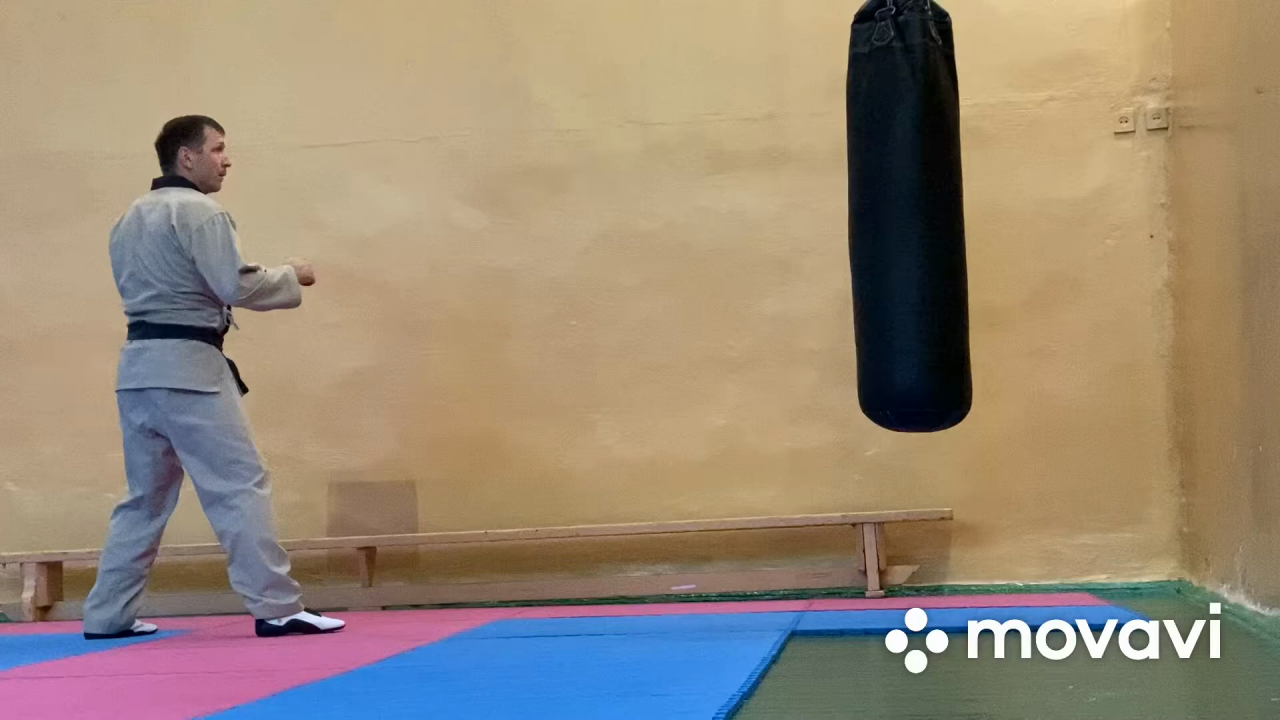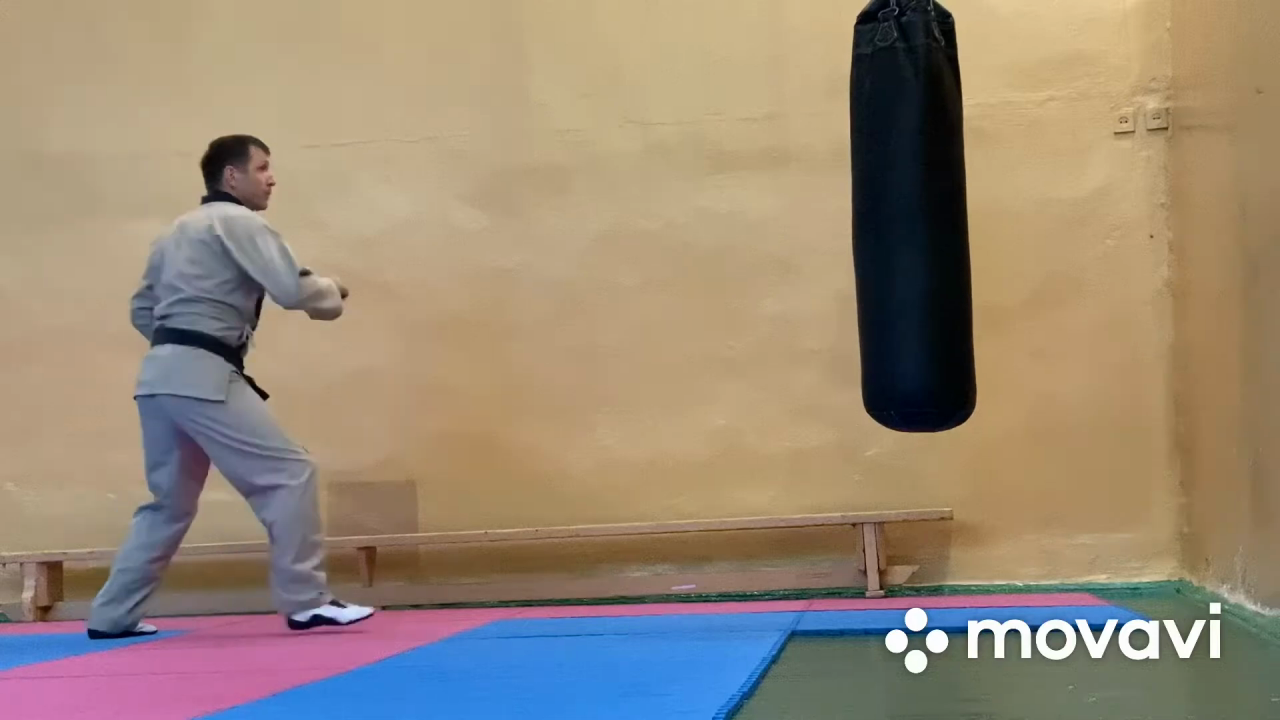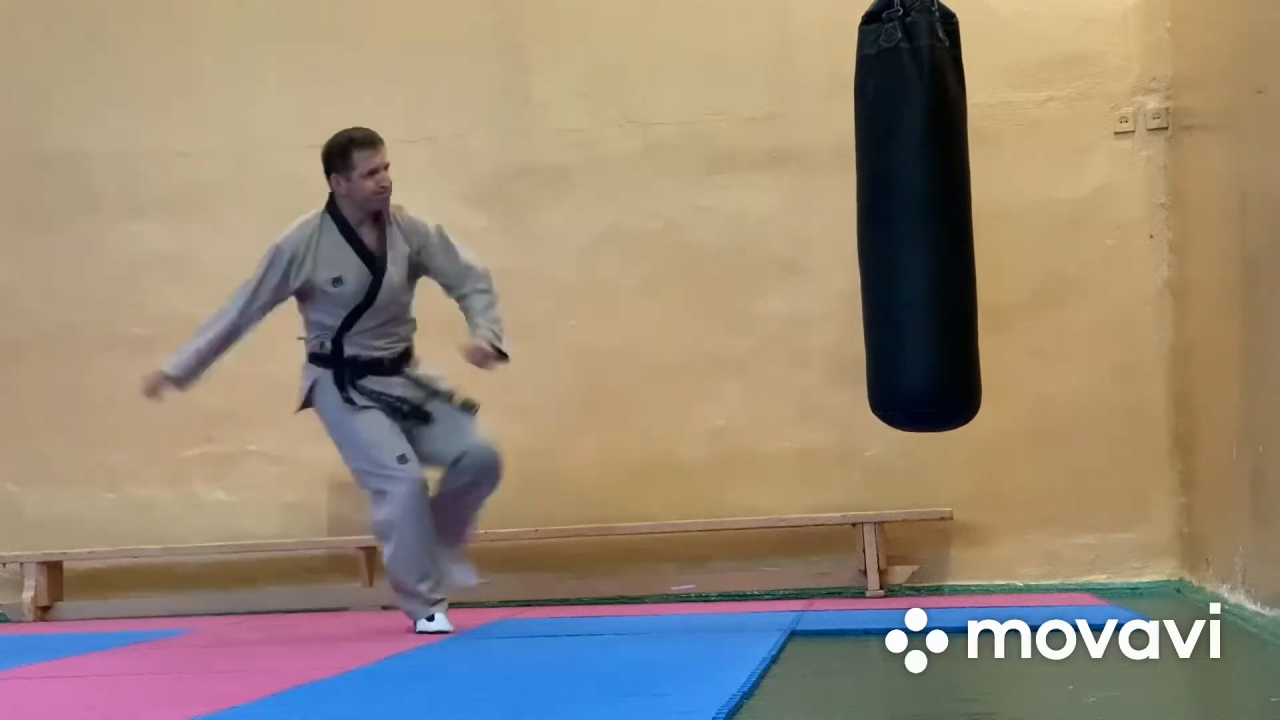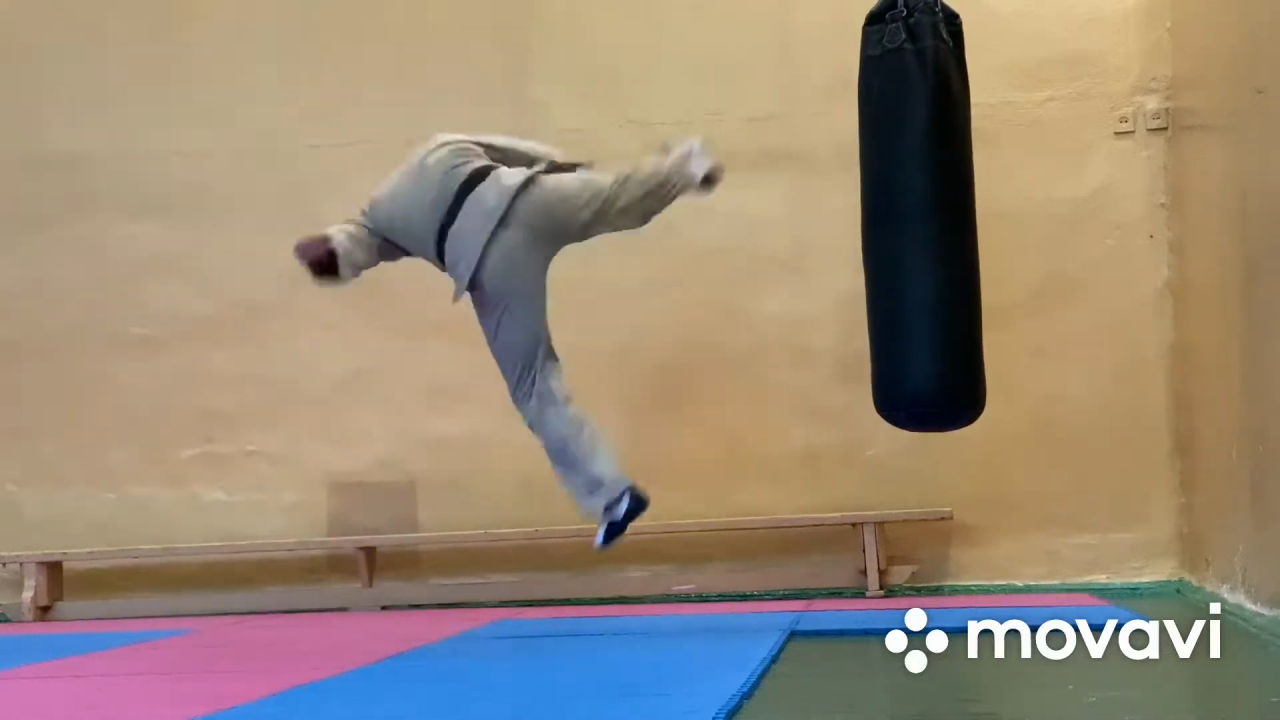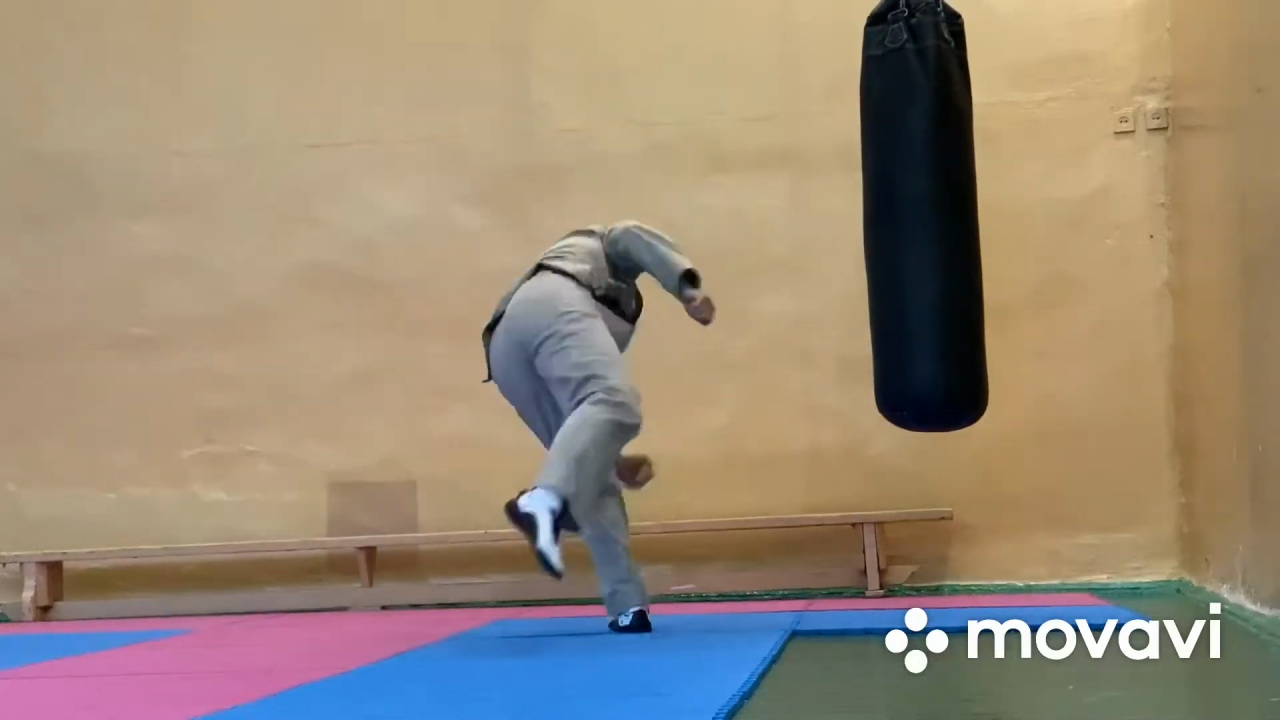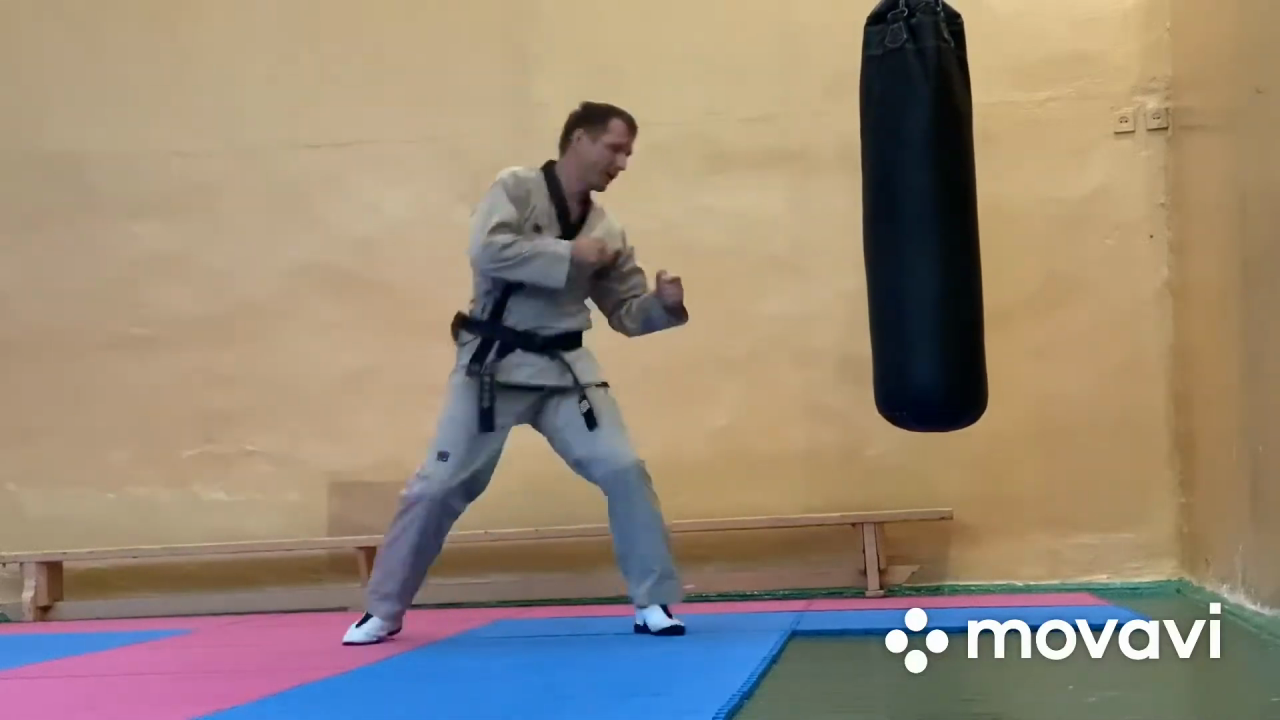
dt=0.4s
person 1, frame 1
left shoulder: (128, 218)
right shoulder: (197, 210)
right elbow: (235, 286)
right wrist: (293, 275)
left hip: (138, 363)
right hip: (187, 364)
left knee: (145, 496)
right knee: (239, 483)
left ankle: (108, 614)
right ankle: (276, 607)
person 1, frame 2
left shoulder: (179, 230)
right shoulder: (236, 222)
left elbow: (141, 310)
right elbow: (290, 289)
right wrist: (332, 295)
left hip: (162, 372)
right hip: (199, 377)
left knee: (167, 505)
right knee: (288, 472)
left ankle: (113, 616)
right ankle: (305, 600)
person 1, frame 3
left shoulder: (409, 229)
right shoulder: (302, 241)
left elbow: (471, 280)
right elbow: (240, 311)
left wrist: (485, 334)
right wrist: (182, 366)
left hip: (398, 377)
right hip: (342, 390)
left knee: (477, 459)
right knee: (403, 483)
left ankle: (442, 550)
right ankle: (423, 602)
person 1, frame 4
left shoulder: (377, 212)
right shoulder: (447, 146)
left elbow: (350, 239)
right elbow: (538, 156)
left hip: (488, 259)
right hip: (518, 202)
left knee: (538, 391)
left ankle: (610, 496)
person 1, frame 5
right shoulder: (592, 249)
left elbow: (567, 423)
right elbow: (634, 242)
left wrist: (618, 460)
right wrist: (688, 284)
right hip: (559, 306)
right knee: (613, 403)
left ankle: (628, 605)
right ankle: (545, 500)
person 1, frame 6
left shoulder: (607, 230)
right shoulder: (514, 187)
left elbow: (629, 314)
right elbow: (490, 253)
left wrist: (665, 305)
right wrist: (569, 254)
left hip: (564, 367)
right hip: (494, 362)
left knee: (624, 470)
right knee: (443, 484)
left ankle: (653, 603)
right ankle: (384, 610)
